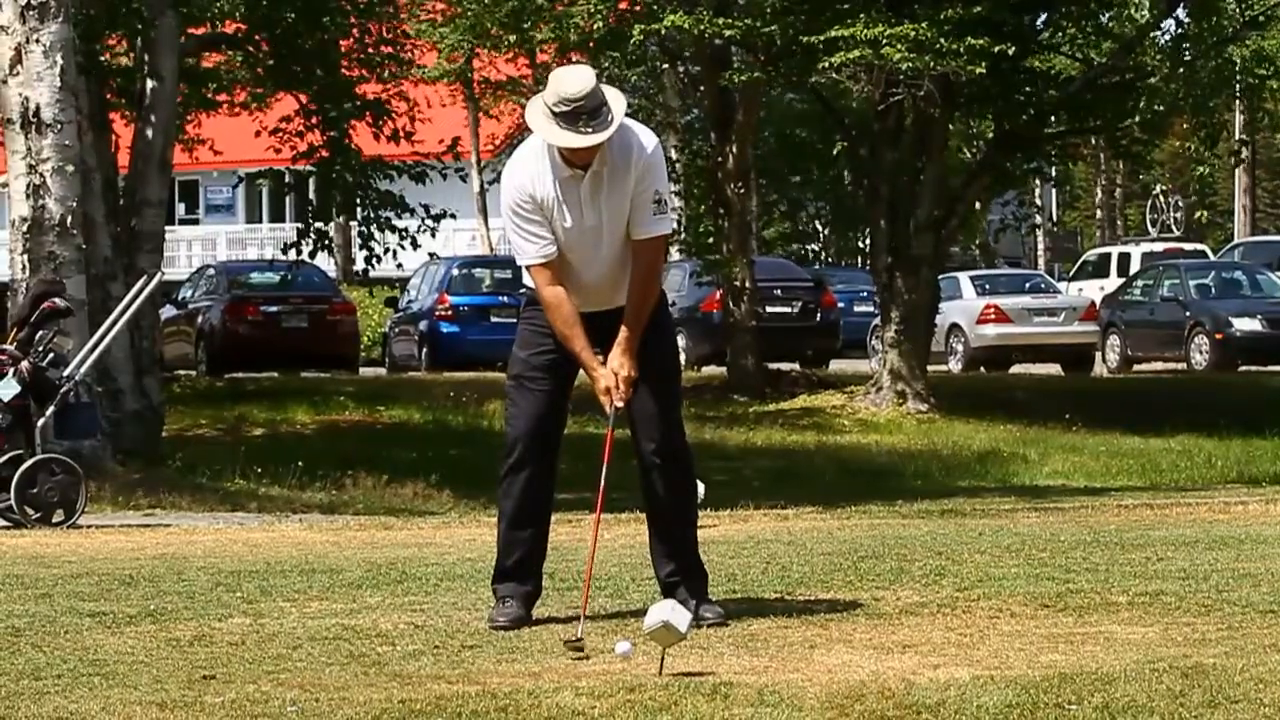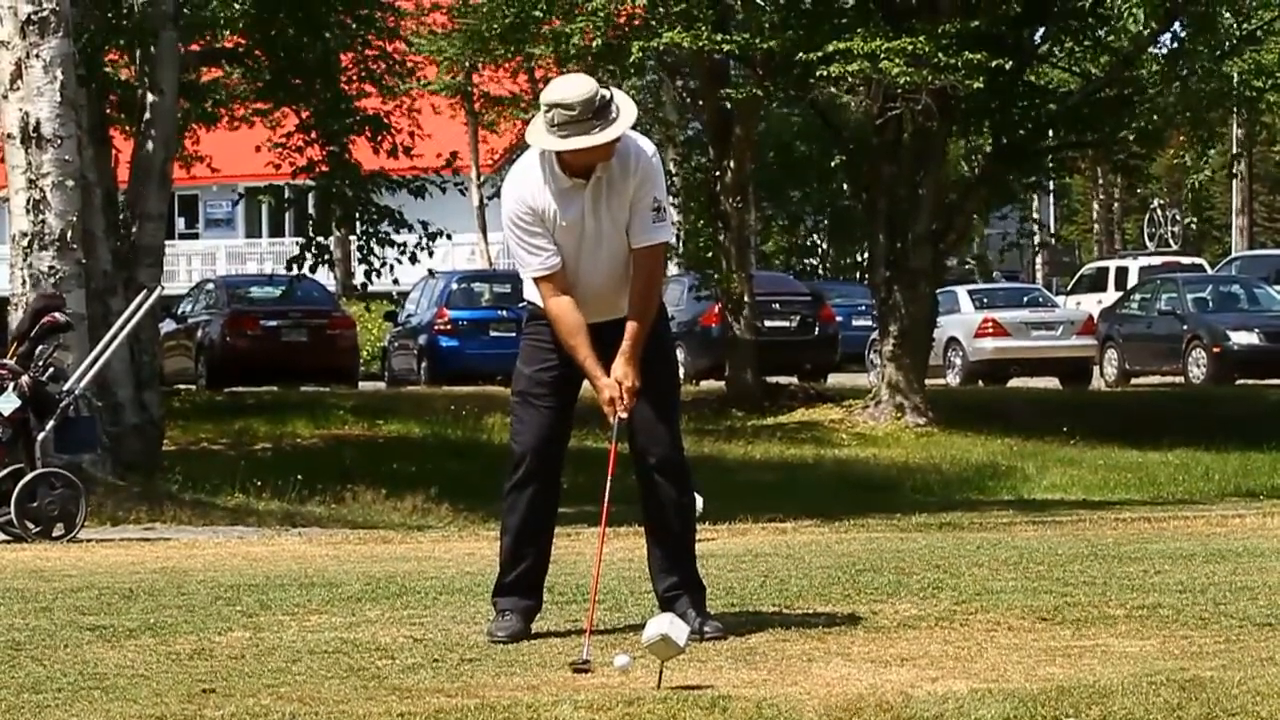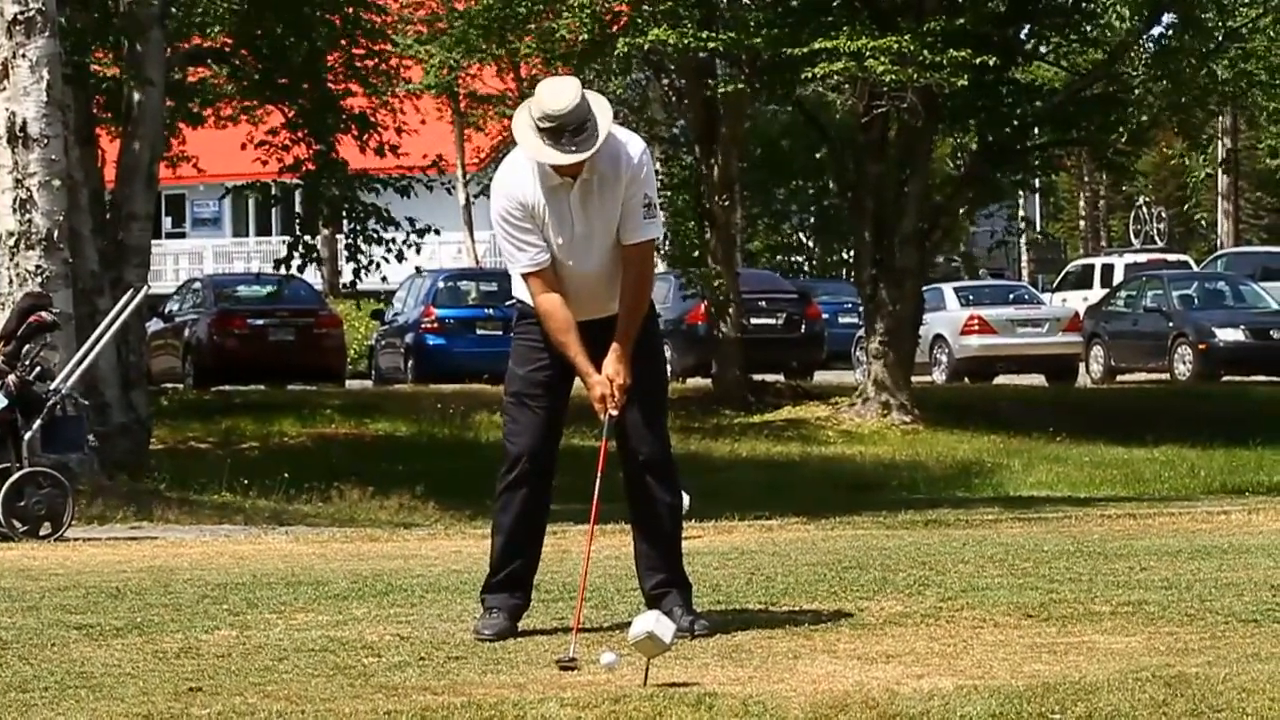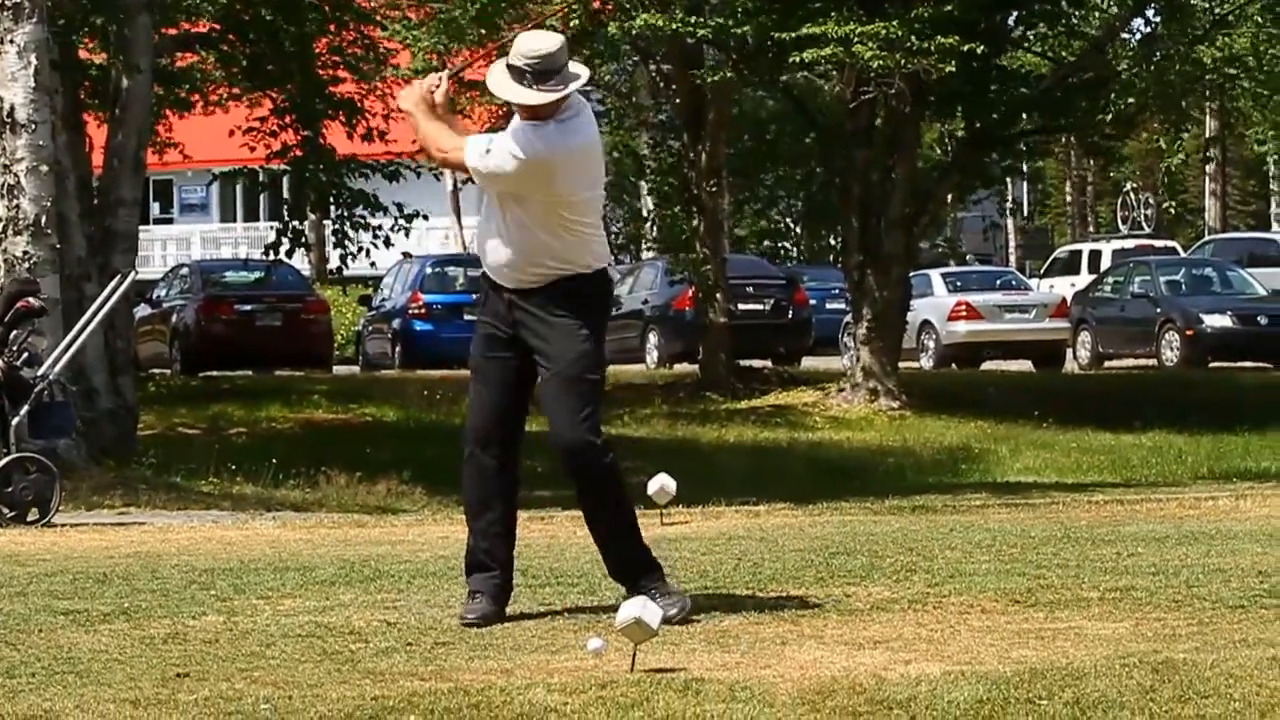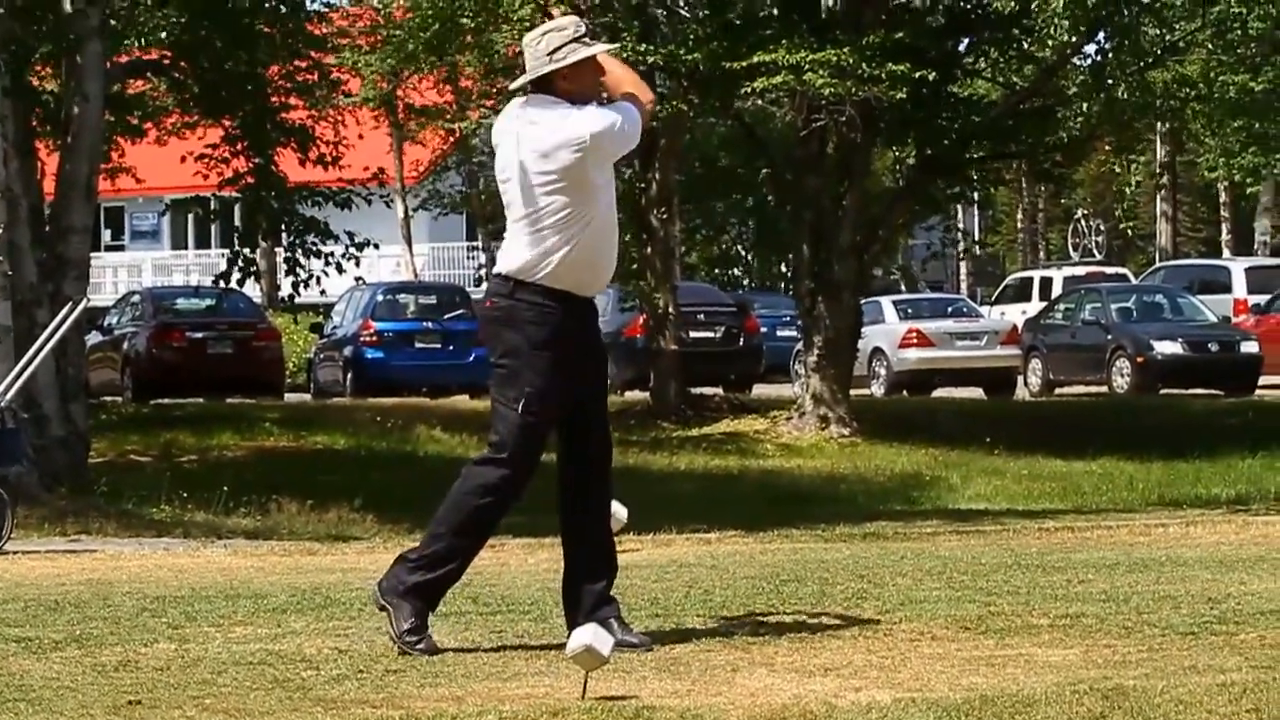
dt=1s
person 1, frame 1
left shoulder: (642, 149)
right shoulder: (522, 174)
left elbow: (650, 255)
right elbow: (548, 283)
left wrist: (625, 348)
right wrist: (591, 365)
left hip: (635, 306)
right hip: (552, 311)
left knee: (663, 445)
right knee: (527, 442)
left ankle: (686, 586)
right ankle: (514, 590)
person 1, frame 2
left shoulder: (638, 157)
right shoulder: (523, 188)
left elbow: (649, 262)
right elbow: (554, 292)
left wrist: (628, 356)
right wrist: (597, 376)
left hip: (634, 319)
right hip: (554, 323)
left knee: (662, 457)
right knee: (532, 457)
left ankle: (683, 599)
right ankle: (514, 602)
person 1, frame 3
left shoulder: (630, 155)
right shoulder: (513, 183)
left elbow: (639, 260)
right elbow: (544, 288)
left wrist: (620, 353)
right wrist: (588, 372)
left hip: (626, 317)
right hip: (544, 323)
left knee: (650, 457)
right knee: (526, 457)
left ankle: (669, 596)
right ankle: (503, 599)
person 1, frame 4
left shoulder: (560, 139)
right shoulder: (535, 115)
left elbow: (455, 153)
right elbow: (473, 152)
left wrist: (417, 111)
right wrist: (433, 108)
left hip: (569, 299)
right hip: (504, 294)
left knee: (576, 440)
right knee: (485, 438)
left ankle: (643, 578)
right ankle: (488, 583)
person 1, frame 5
left shoulder: (518, 119)
right shoulder: (580, 131)
right elbow: (642, 101)
left wrist: (579, 42)
right wrist: (592, 48)
left hip: (570, 312)
right hip: (532, 314)
left knee: (589, 462)
right knee: (508, 459)
left ankle: (591, 607)
right ankle: (410, 585)
